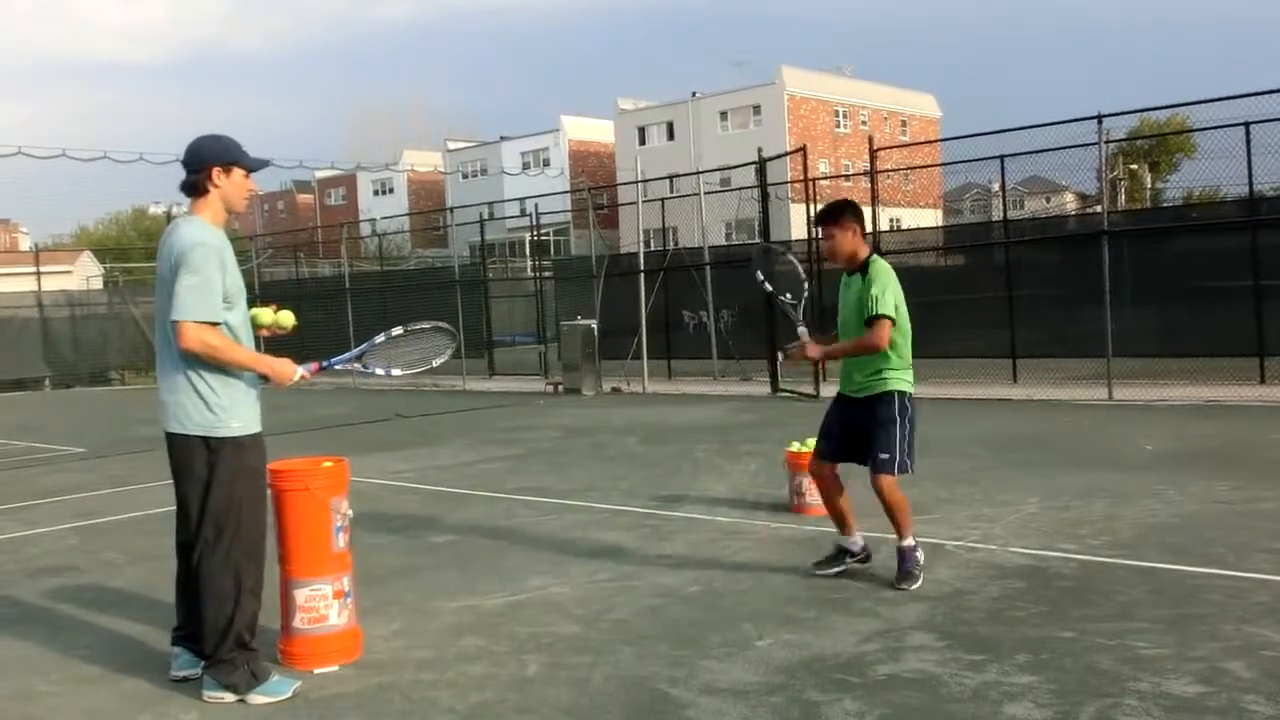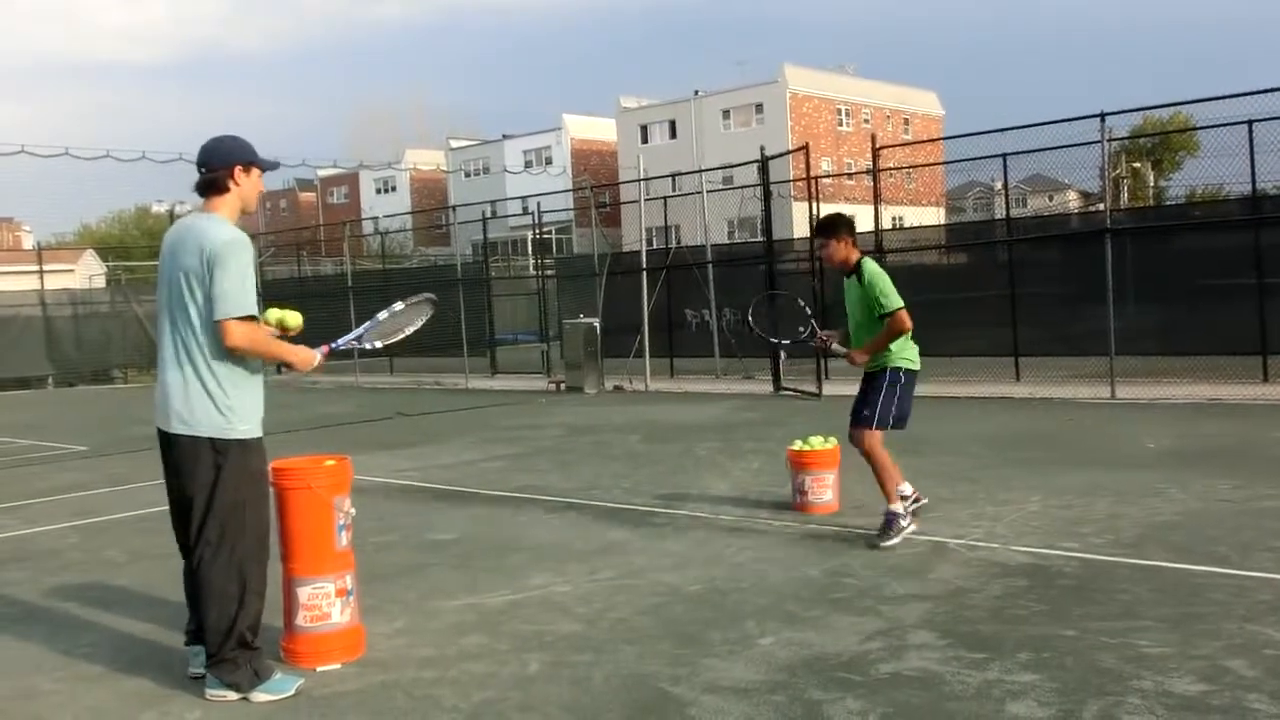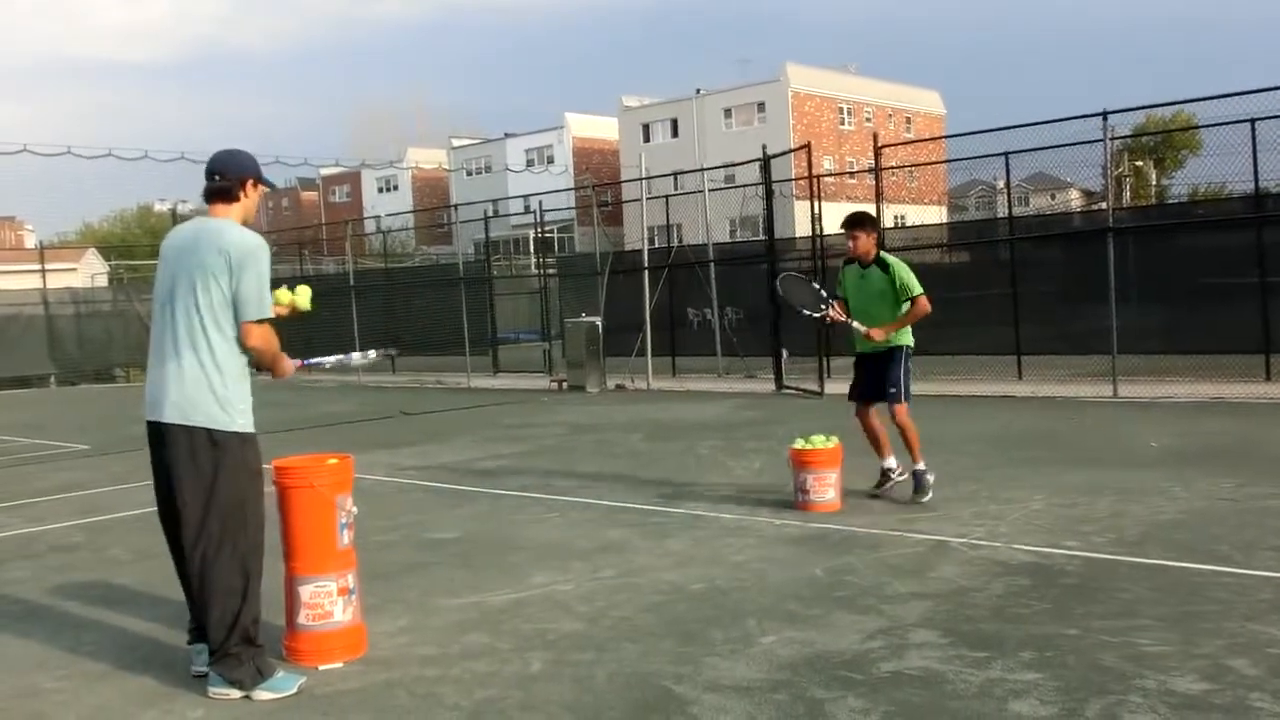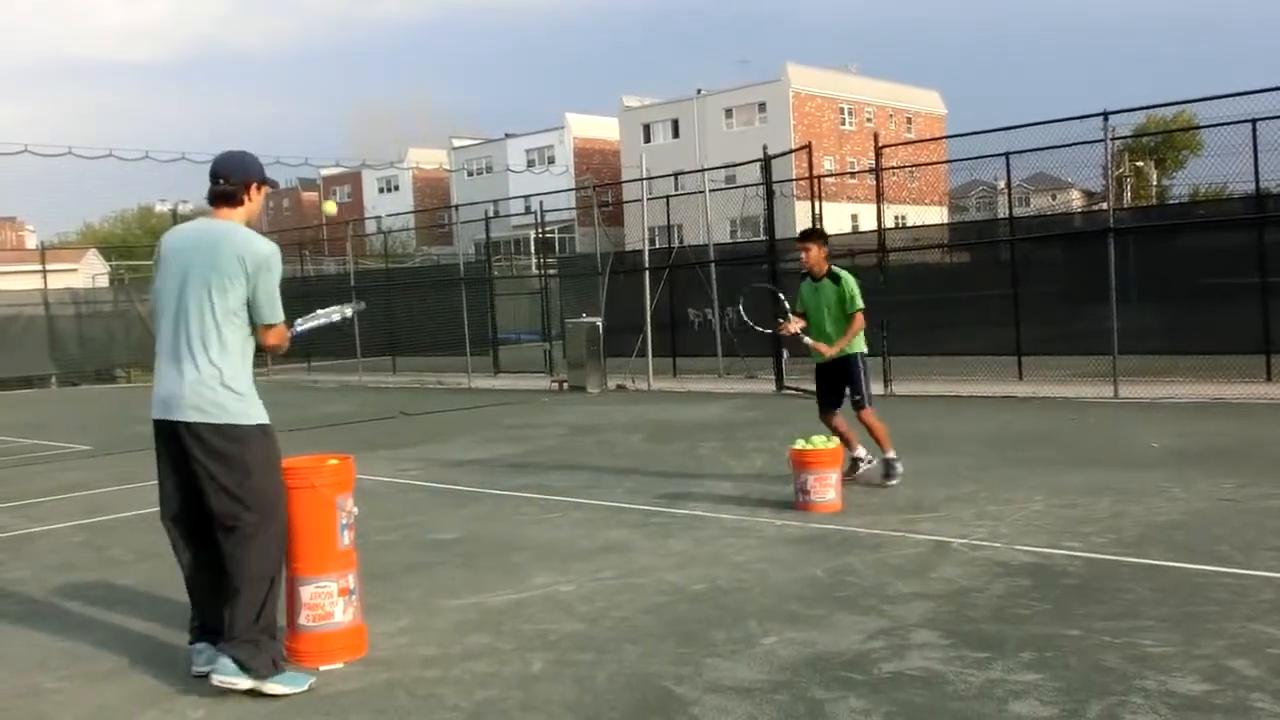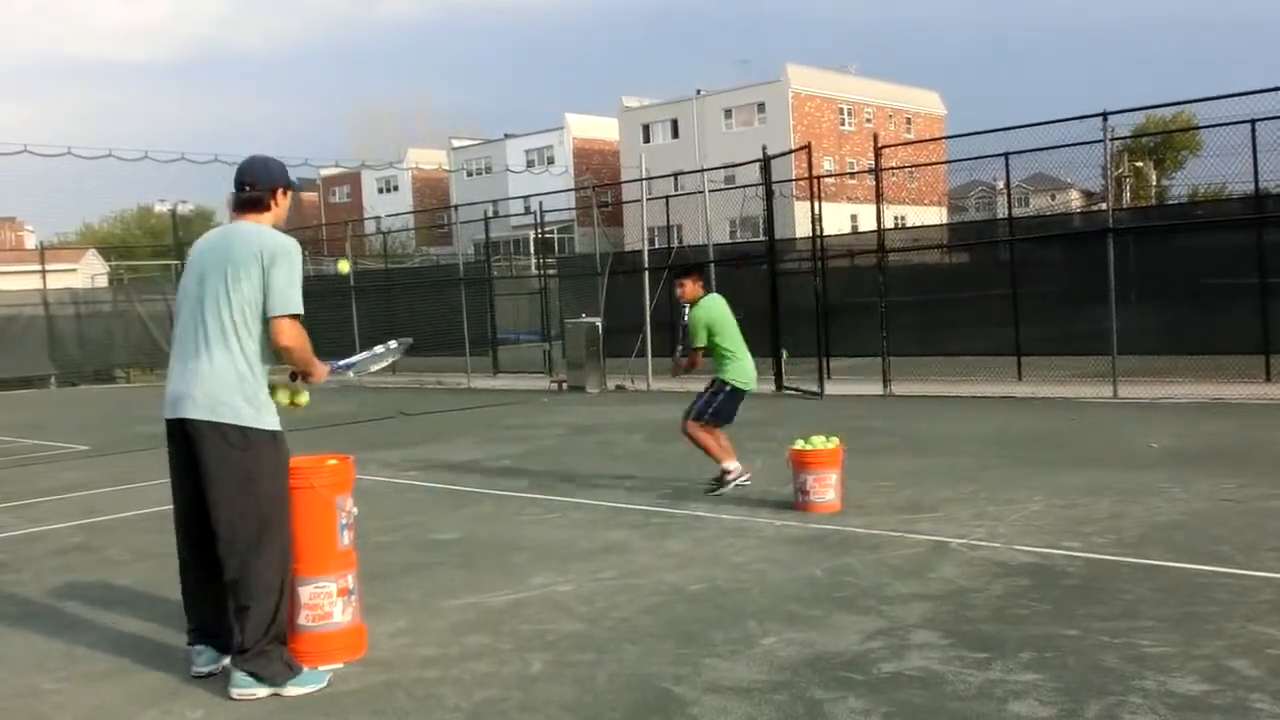
dt=0.5s
person 1, frame 1
left shoulder: (186, 234)
right shoulder: (202, 243)
right elbow: (192, 336)
left wrist: (249, 321)
right wrist: (267, 365)
left hip: (196, 420)
right hip: (220, 423)
left knee: (203, 539)
right knee: (233, 544)
left ankle: (191, 646)
right ankle: (229, 669)
person 1, frame 2
left shoulder: (179, 233)
right shoulder: (228, 240)
right elbow: (235, 334)
left wrist: (264, 332)
right wrist: (291, 353)
left hip: (179, 415)
right hip: (220, 422)
left knee: (200, 537)
right knee: (235, 543)
left ankle: (204, 644)
right ankle: (232, 668)
person 1, frame 3
left shoulder: (176, 239)
right shoulder: (245, 244)
right elbow: (254, 337)
left wrist: (263, 308)
right wrist: (279, 363)
left hip: (166, 408)
right hip: (213, 414)
left knee: (191, 534)
right knee: (231, 538)
left ankle: (206, 641)
right ankle: (234, 665)
person 1, frame 4
left shoulder: (171, 241)
right shoulder: (257, 250)
right elbow: (271, 336)
right wrist: (283, 337)
left hip: (169, 406)
right hip: (226, 410)
left knee: (194, 530)
right knee: (259, 527)
left ankle: (208, 641)
right ankle: (246, 654)
person 1, frame 5
left shoulder: (203, 245)
right shoulder: (277, 246)
right elbow: (285, 335)
right wrist: (313, 368)
left hip: (183, 405)
right hip: (238, 412)
left knee: (199, 532)
right knee: (259, 537)
left ankle: (208, 642)
right ankle: (257, 665)
person 2, frame 1
left shoulder: (880, 275)
right shoulder: (848, 276)
left elbow: (879, 339)
left wrist: (823, 351)
right wrist: (819, 350)
left hip: (887, 390)
right hip: (852, 390)
left knee: (883, 480)
right knee: (820, 468)
left ankle: (908, 549)
right ankle: (853, 546)
person 2, frame 2
left shoulder: (871, 275)
right shoulder: (849, 276)
left elbow: (903, 322)
left wrist: (866, 352)
right wrist: (837, 336)
left hip: (895, 365)
right hip: (876, 367)
left knee: (867, 438)
right knee: (860, 437)
left ankle: (897, 513)
right ankle: (906, 495)
person 2, frame 3
left shoulder: (893, 267)
right shoulder: (847, 268)
left elbow: (923, 306)
right elbow: (844, 303)
left wrist: (884, 330)
right wrist: (838, 312)
left hip: (896, 346)
right hip: (866, 348)
left knee: (898, 411)
right knee: (863, 411)
left ankle: (920, 470)
right ankle: (890, 467)
person 2, frame 4
left shoulder: (843, 280)
right shoulder: (805, 284)
left elbow: (858, 322)
right elbow: (806, 318)
left wrist: (833, 348)
right wrist: (796, 324)
left hip: (851, 353)
right hip: (827, 356)
left knee: (863, 412)
right knee: (827, 415)
left ankle: (892, 458)
right ankle: (861, 455)
person 2, frame 5
left shoulder: (697, 313)
right shoulder: (716, 299)
left elbow: (696, 361)
left wrist: (681, 367)
left hip: (732, 376)
right hip: (743, 373)
left knee: (691, 426)
right knee: (708, 425)
left ankle: (731, 467)
right ankle: (737, 471)
